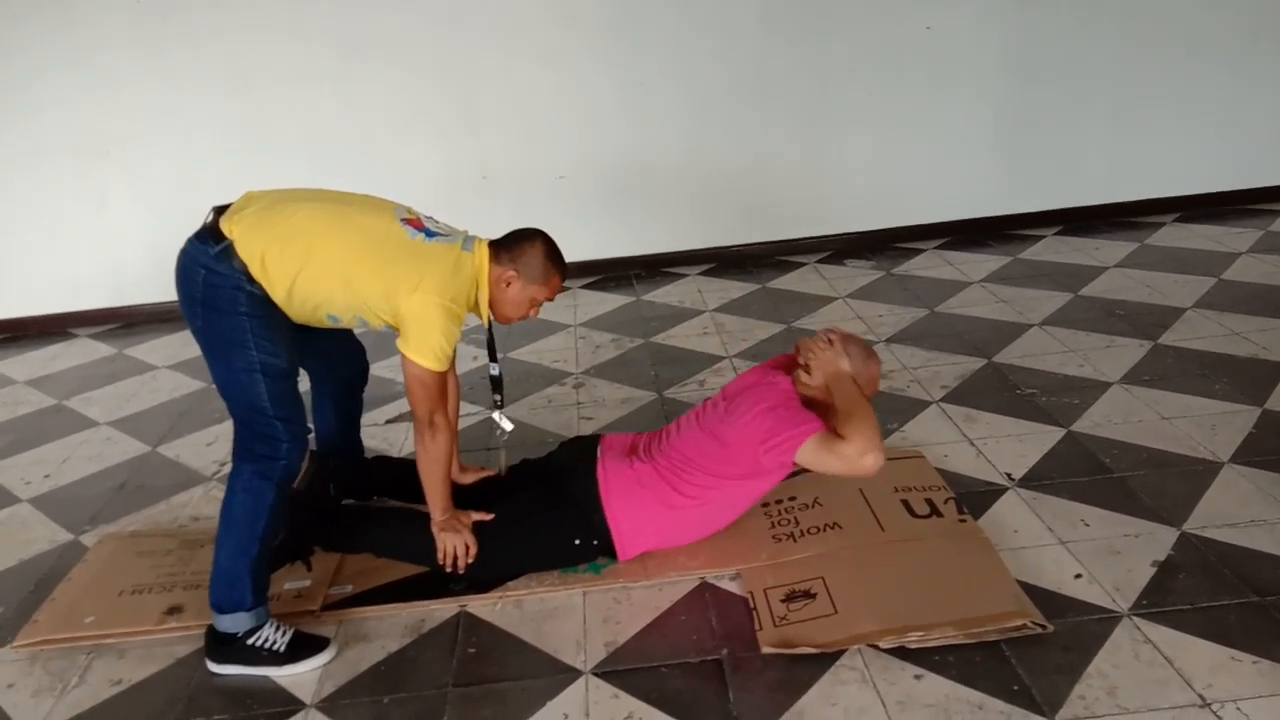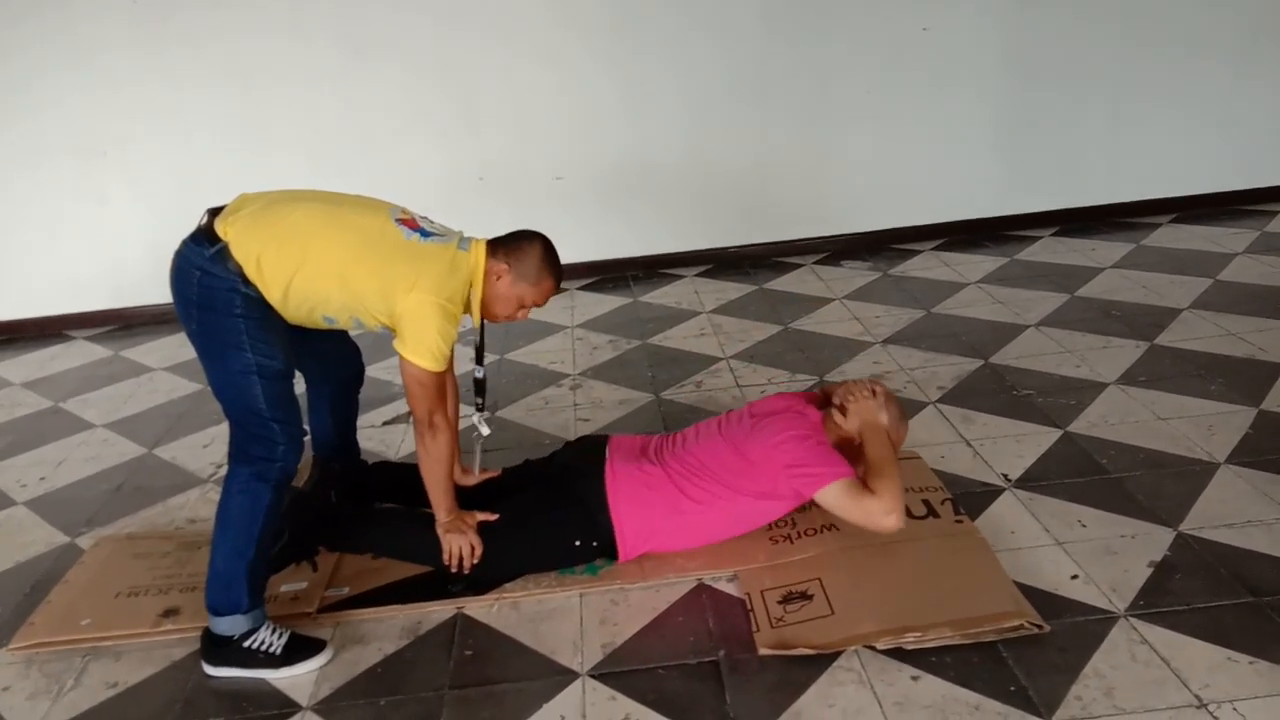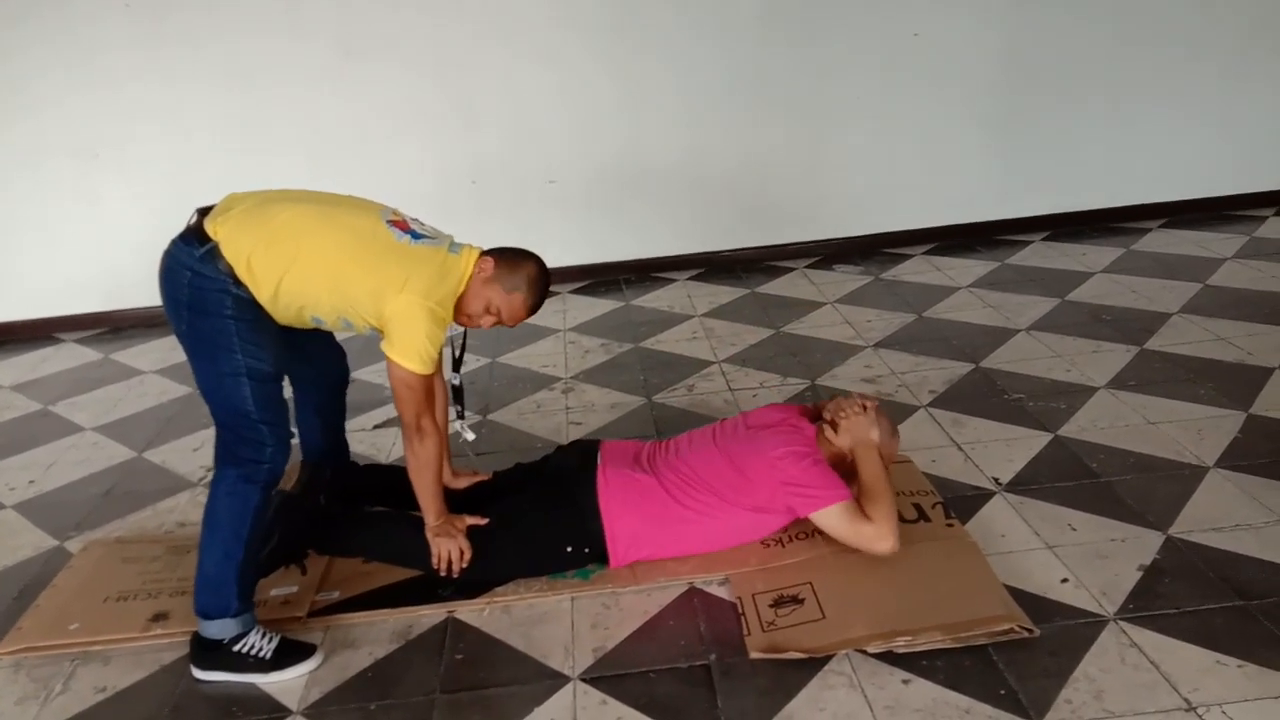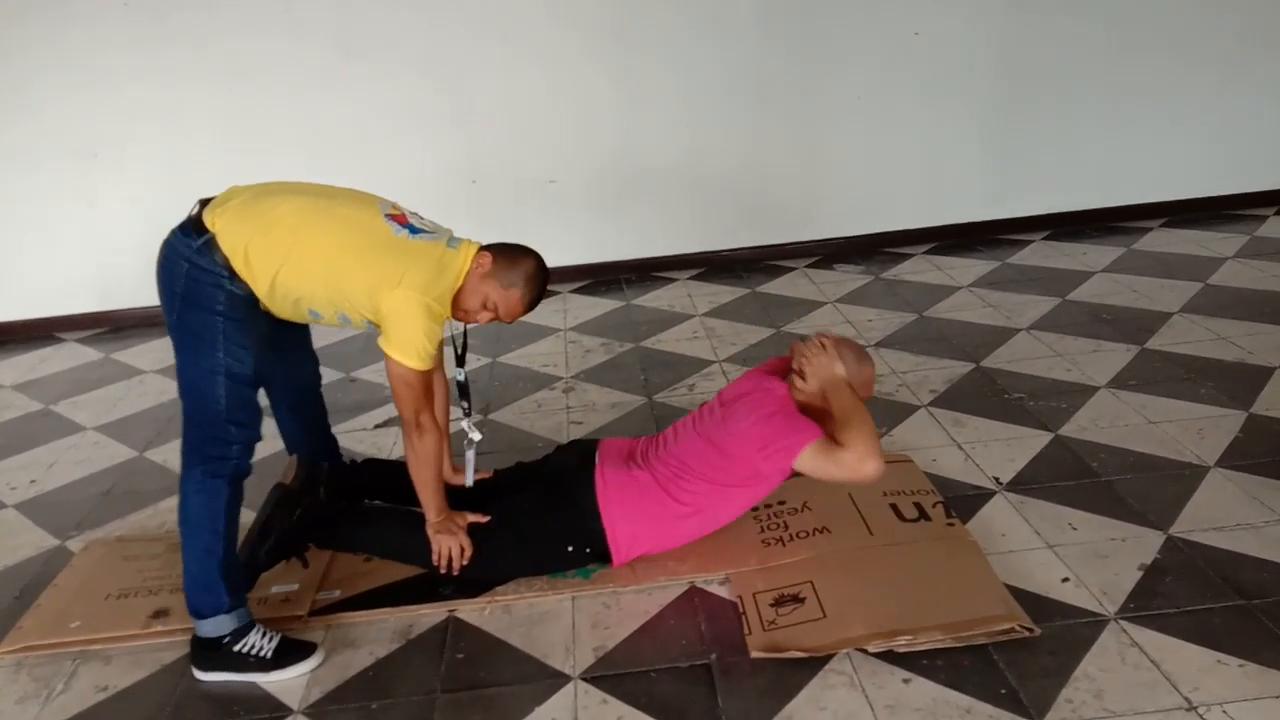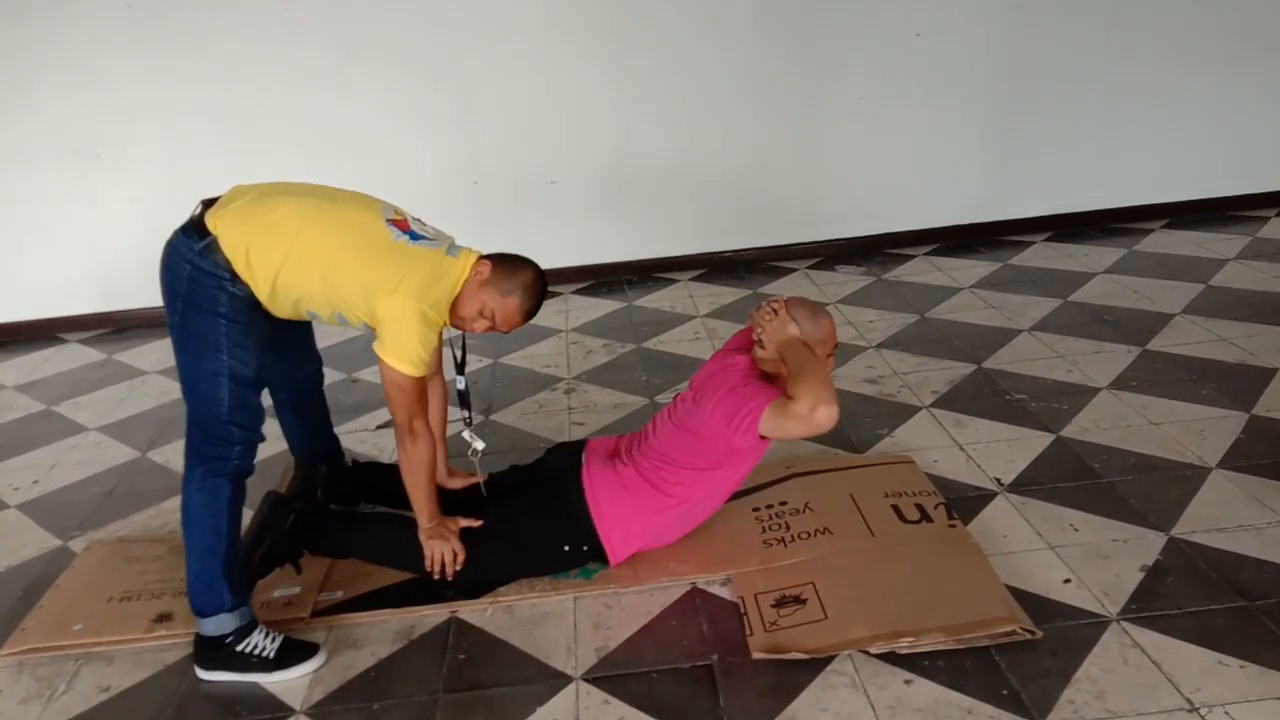
dt=0.2s
person 1, frame 1
left shoulder: (778, 375)
right shoulder: (780, 416)
left elbow: (810, 358)
right elbow: (863, 455)
right wrist: (840, 376)
left hip: (596, 465)
right hip: (595, 521)
left knee: (468, 496)
left ankle: (340, 480)
right ankle: (314, 523)
person 1, frame 2
left shoulder: (801, 404)
right shoulder: (804, 447)
right elbow: (887, 513)
left wrist: (850, 405)
right wrist: (872, 425)
left hip: (601, 465)
right hip: (600, 520)
left knee: (471, 499)
left ankle: (342, 484)
right ankle: (321, 522)
person 1, frame 3
left shoulder: (792, 419)
right shoulder: (800, 465)
right elbow: (881, 538)
left wrist: (842, 415)
right wrist: (867, 449)
left hip: (592, 469)
right hip: (590, 524)
left knee: (463, 501)
left ankle: (334, 487)
right ankle: (308, 526)
person 1, frame 4
left shoulder: (772, 379)
right shoulder: (776, 422)
left elbow: (801, 359)
right elbow: (863, 462)
right wrist: (837, 385)
left hip: (589, 467)
right hip: (589, 525)
left knee: (464, 501)
left ankle: (333, 480)
right ankle: (308, 520)
person 1, frame 5
left shoulder: (743, 353)
right shoulder: (745, 396)
left elbow: (768, 325)
right elbow: (818, 412)
right wrist: (793, 342)
left hip: (580, 469)
right hip: (582, 523)
left knee: (459, 501)
right knee: (450, 560)
left ankle: (333, 481)
right ankle: (300, 527)
person 2, frame 1
left shoulder: (459, 259)
right shoulder: (437, 297)
left elbow: (443, 375)
right elbow: (430, 420)
left wrist: (453, 467)
right wrist: (443, 518)
left hip: (255, 246)
right hip: (225, 276)
left knee: (343, 369)
right knee: (276, 447)
right ankle: (236, 627)
person 2, frame 2
left shoulder: (454, 259)
right shoulder: (433, 297)
left elbow: (442, 378)
right elbow: (431, 421)
left wrist: (454, 470)
right wrist: (447, 518)
left hip: (251, 247)
right hip: (220, 279)
left knee: (339, 372)
right knee: (272, 450)
right ankle: (232, 630)
person 2, frame 3
left shoulder: (444, 264)
right shoulder: (421, 299)
left elbow: (430, 381)
right elbow: (419, 424)
left wrist: (445, 472)
right wrist: (436, 522)
left hip: (243, 249)
right hip: (211, 277)
left knee: (324, 374)
right knee: (258, 452)
right ankle: (222, 634)
person 2, frame 4
left shoulder: (443, 259)
right shoulder: (417, 295)
left elbow: (432, 374)
right elbow: (418, 420)
left wrist: (446, 469)
right wrist: (437, 518)
left hip: (243, 242)
right hip: (208, 269)
left knee: (298, 384)
right knee: (224, 446)
right ankle: (219, 633)
person 2, frame 5
left shoulder: (444, 265)
right shoulder: (413, 301)
left elbow: (430, 378)
right elbow: (412, 427)
left wrist: (441, 471)
right wrist: (430, 524)
left hip: (247, 245)
right hip: (211, 269)
left knee: (302, 387)
right knee: (225, 447)
right ankle: (222, 633)
